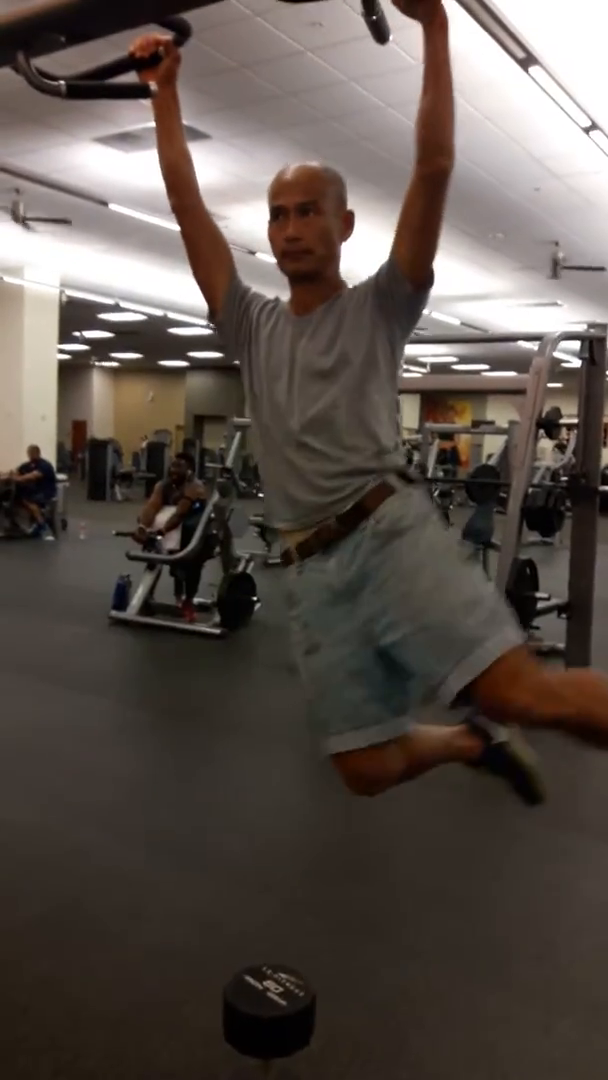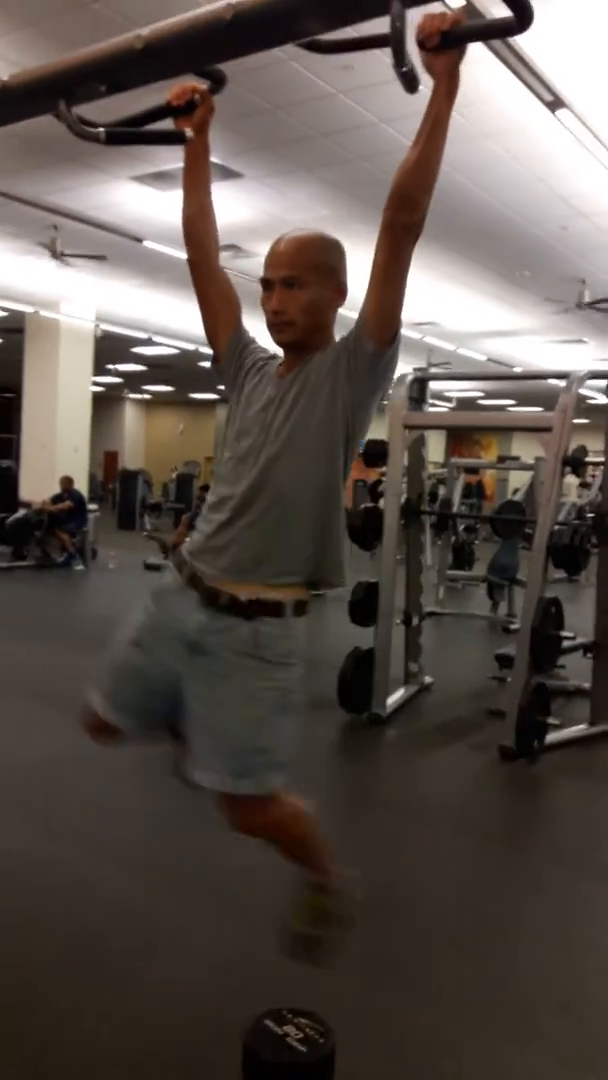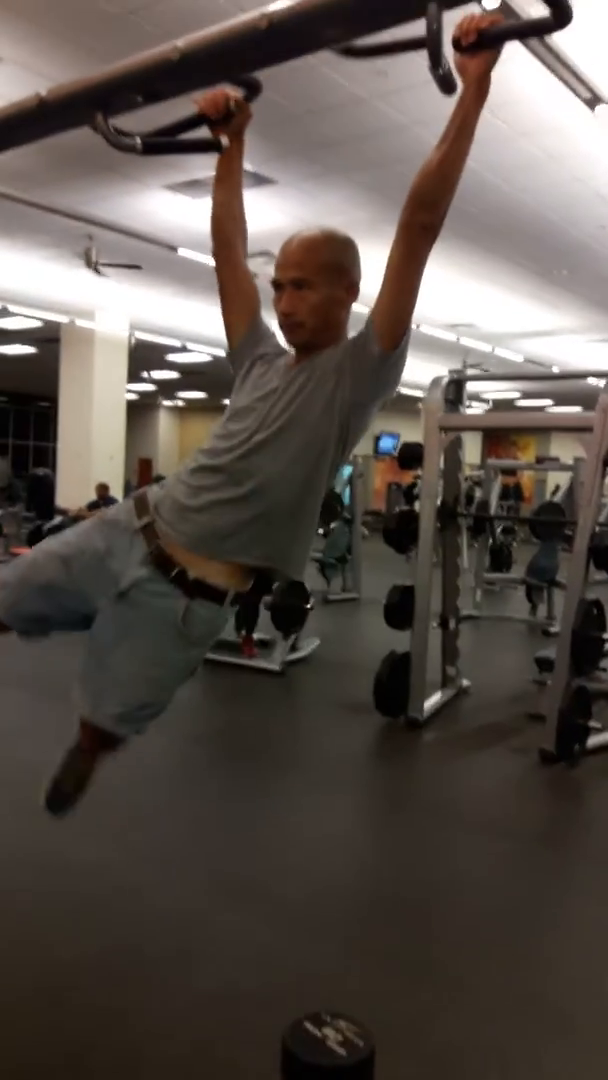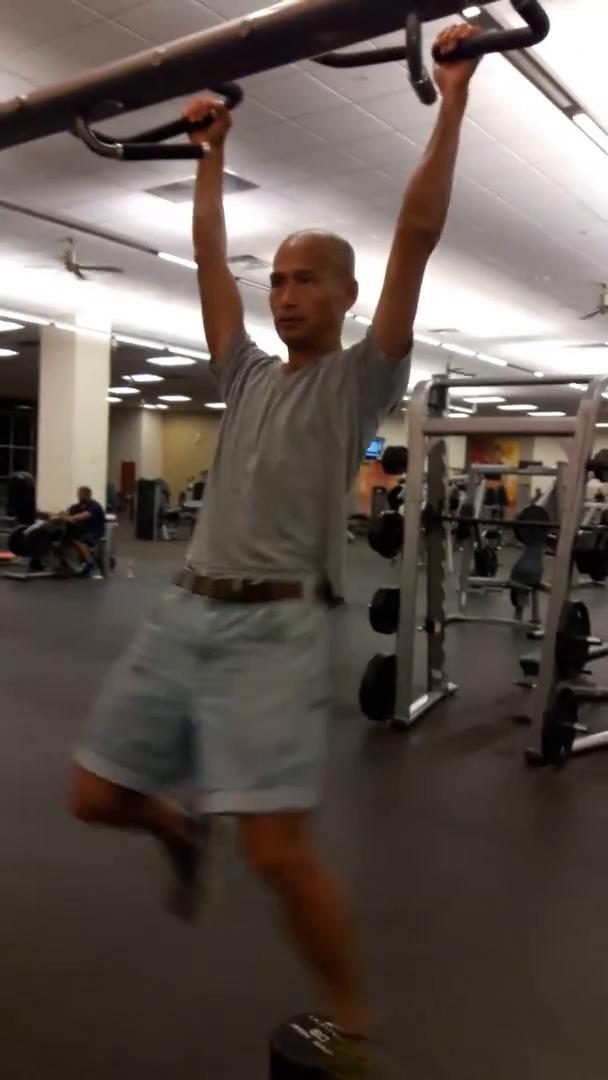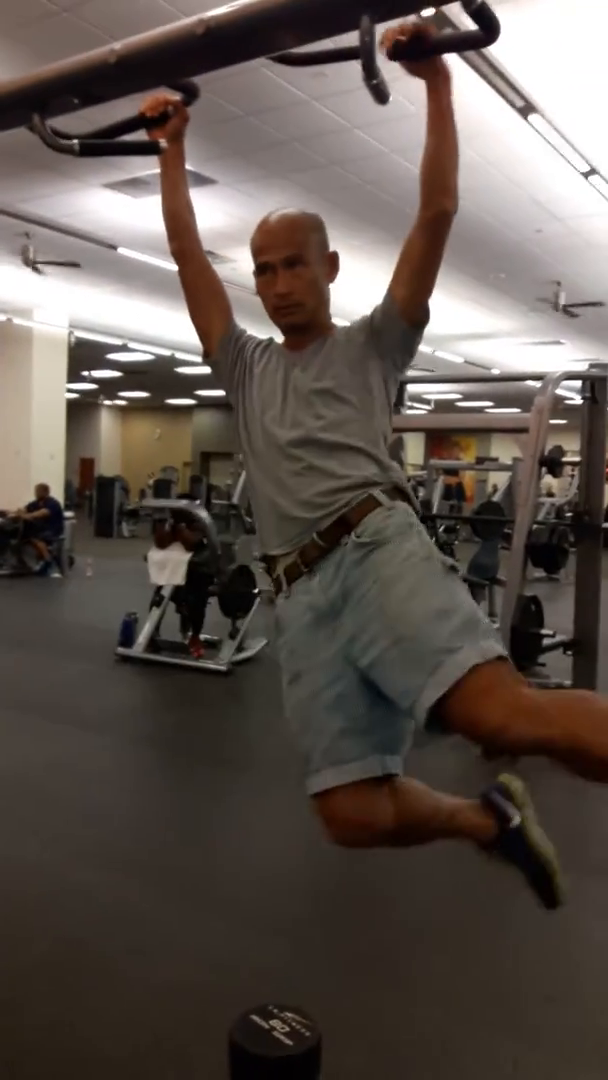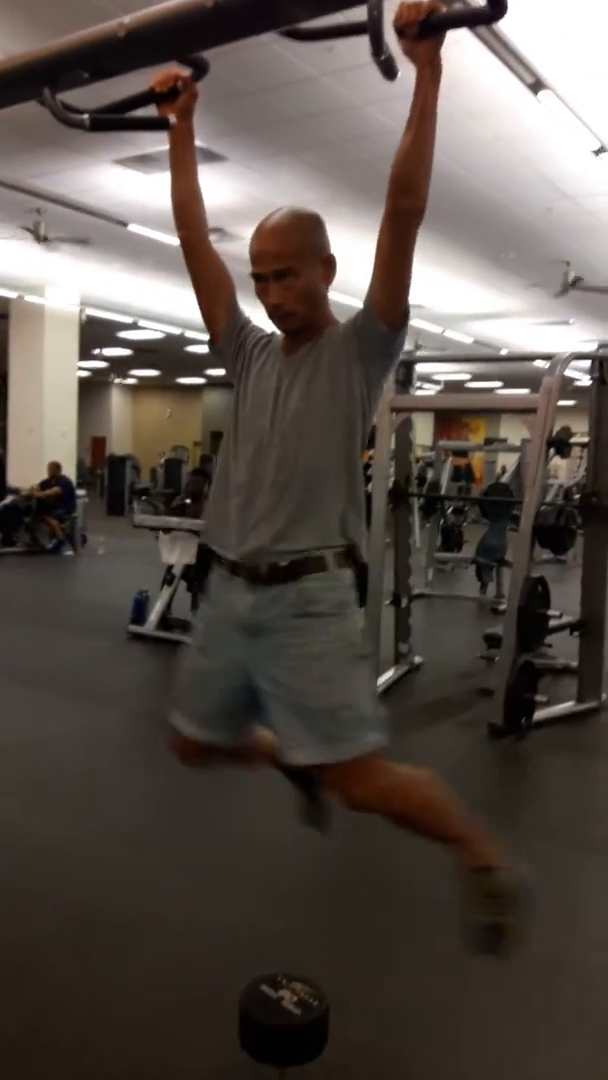
dt=0.4s
person 1, frame 1
left shoulder: (379, 305)
right shoulder: (253, 323)
left elbow: (432, 169)
right elbow: (187, 206)
right wrist: (166, 93)
left hip: (385, 535)
right hip: (311, 563)
left knee: (520, 690)
right knee: (364, 761)
right ankle: (472, 734)
person 1, frame 2
left shoulder: (355, 371)
right shoulder: (251, 372)
left elbow: (399, 226)
right elbow: (201, 258)
left wrist: (442, 87)
right wrist: (197, 146)
left hip: (256, 625)
right hip: (183, 596)
left knee: (250, 804)
right knee: (105, 724)
left ankle: (325, 881)
right ankle: (188, 716)
person 1, frame 3
left shoulder: (361, 367)
right shoulder: (259, 358)
left elbow: (422, 223)
right elbow: (226, 247)
left wrist: (474, 82)
right wrist: (231, 140)
left hip: (187, 588)
right hip: (122, 532)
left knee: (106, 725)
left ankle: (85, 750)
right ankle: (84, 608)
person 1, frame 4
left shoulder: (366, 377)
right shoulder: (252, 374)
left elbow: (417, 238)
right elbow: (214, 266)
left wrist: (455, 98)
right wrist: (211, 155)
left hip: (272, 632)
right hip: (186, 617)
left knee: (277, 846)
right knee: (95, 797)
right ankle: (181, 829)
person 1, frame 5
left shoulder: (372, 346)
right shoulder: (246, 364)
left elbow: (436, 216)
right elbow: (188, 253)
left wrist: (434, 85)
right wrist: (171, 149)
left hip: (375, 551)
right hip: (302, 594)
left knee: (503, 709)
right knee: (353, 814)
right ankle: (489, 819)
person 1, frame 6
left shoulder: (360, 345)
right shoulder: (245, 355)
left elbow: (400, 211)
right elbow: (195, 244)
right wrist: (181, 131)
left hip: (304, 598)
right hip: (232, 593)
left knee: (361, 774)
right knee: (194, 743)
left ankle: (488, 863)
right ankle: (297, 751)
